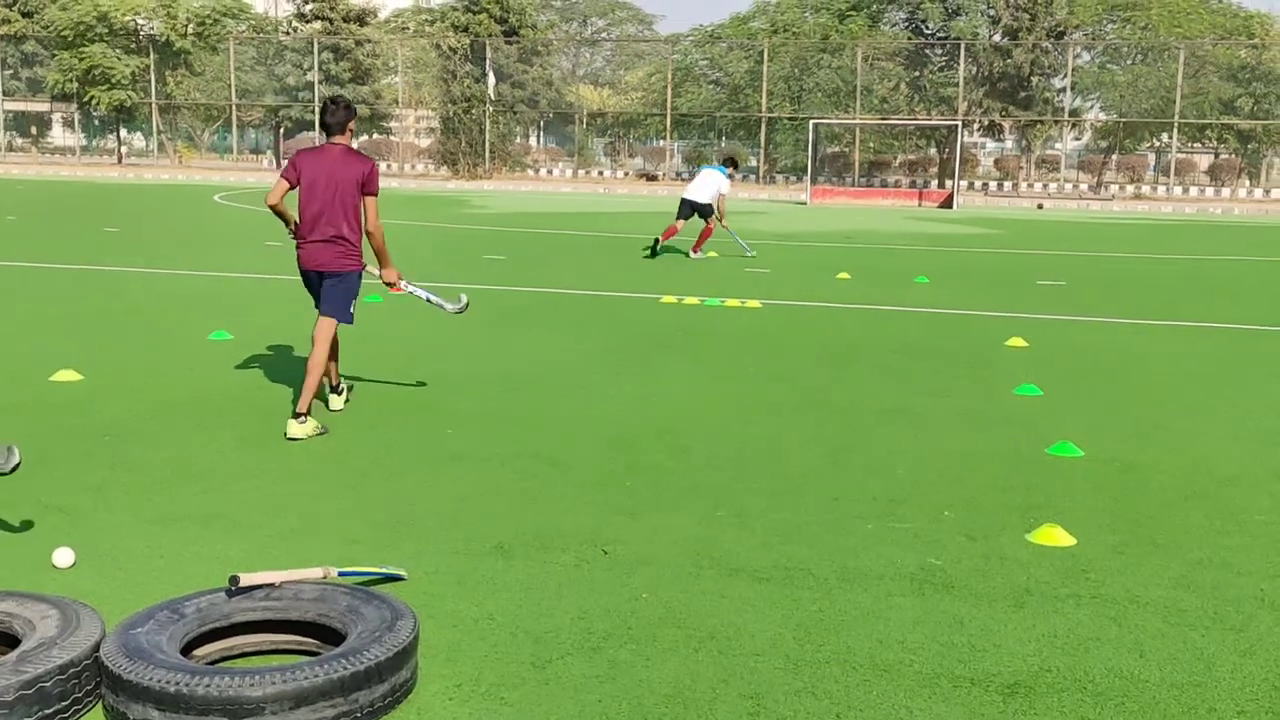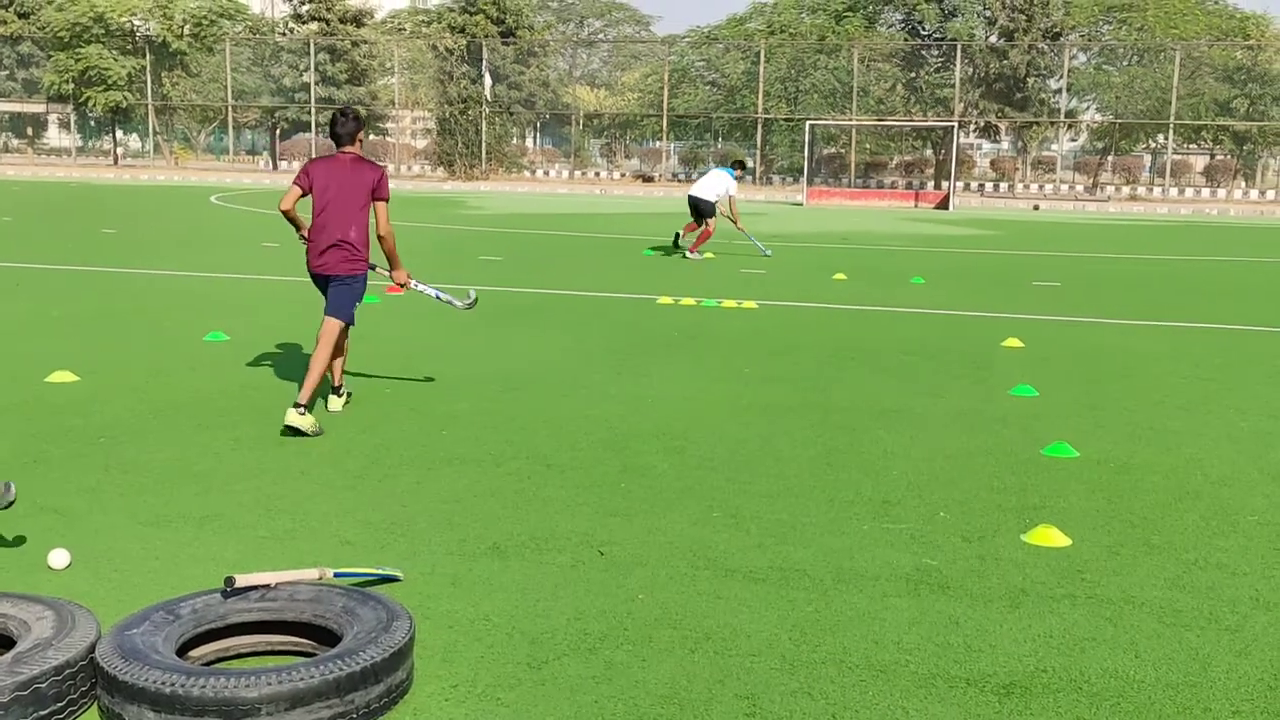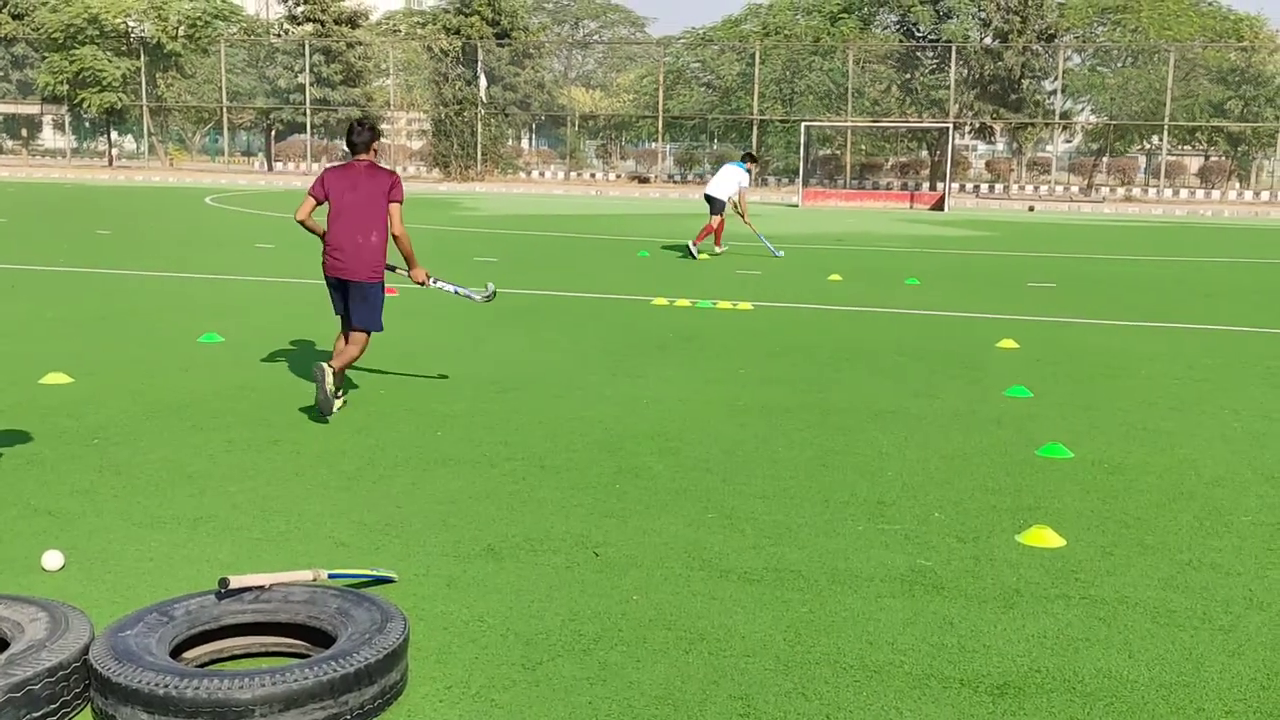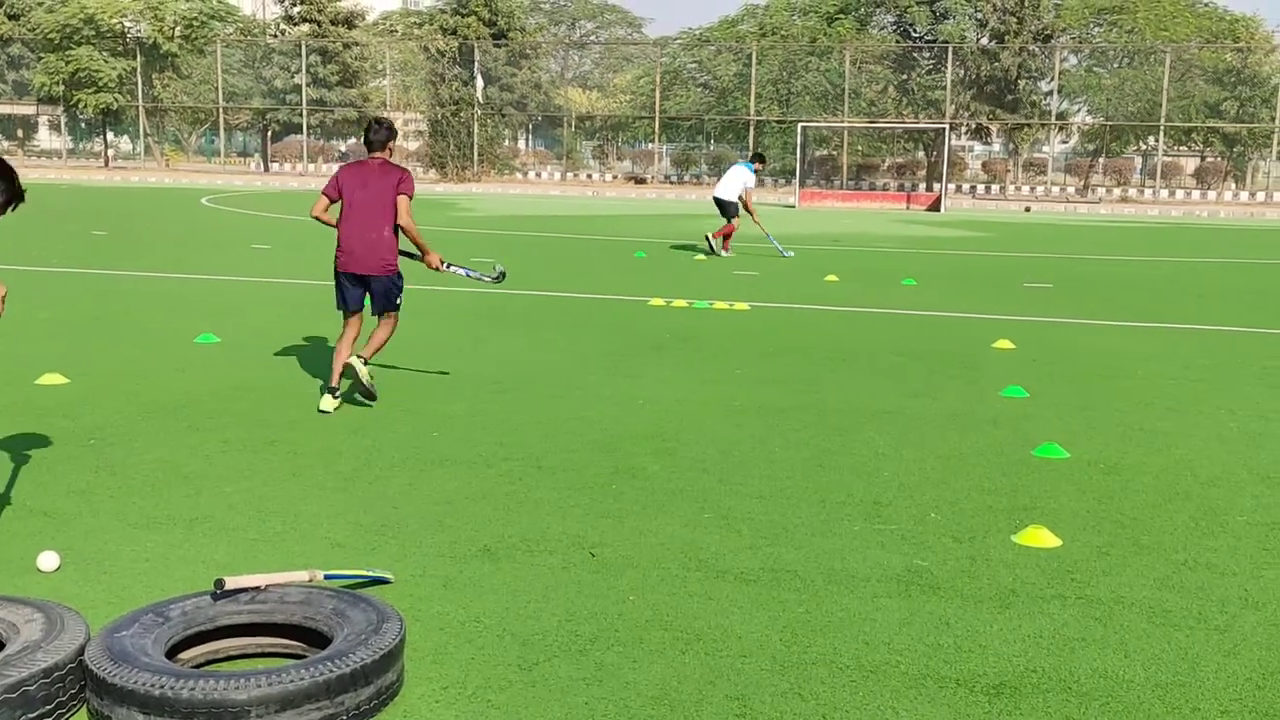
dt=0.1s
person 1, frame 1
left shoulder: (302, 159)
right shoulder: (365, 166)
left elbow: (272, 199)
right elbow: (372, 226)
left wrist: (290, 222)
right wrist: (386, 267)
left hip: (308, 258)
right hip: (344, 261)
left knee: (327, 323)
right knee: (322, 337)
left ankle: (336, 389)
right ankle: (300, 417)
person 1, frame 2
left shoulder: (313, 166)
right shoulder: (375, 172)
left elbow: (284, 206)
right elbow: (383, 229)
left wrist: (302, 228)
right wrist: (396, 267)
left hip: (317, 261)
right hip: (351, 265)
left knee: (338, 323)
right knee: (329, 338)
left ankle: (336, 392)
right ankle: (299, 410)
person 1, frame 3
left shoulder: (330, 175)
right shoulder: (389, 179)
left elbow: (301, 215)
right elbow: (397, 230)
right wrist: (414, 266)
left hip: (333, 267)
right hip: (367, 270)
left knee: (349, 329)
right knee: (357, 343)
left ankle: (333, 393)
right ankle: (328, 370)
person 1, frame 4
left shoulder: (345, 171)
right shoulder: (400, 175)
left elbow: (317, 211)
right elbow: (403, 220)
right wrist: (426, 253)
left hip: (346, 262)
right hip: (382, 263)
left knee: (351, 326)
right knee: (389, 321)
left ankle: (331, 392)
right ankle: (361, 361)
